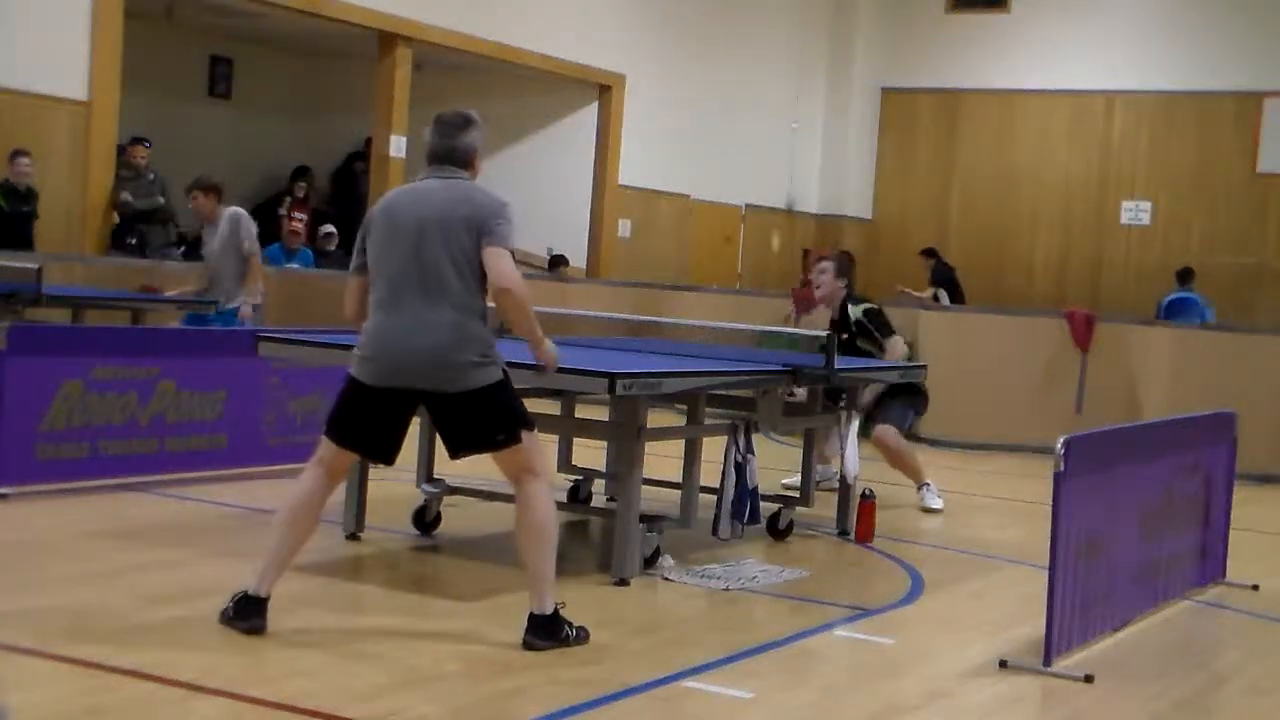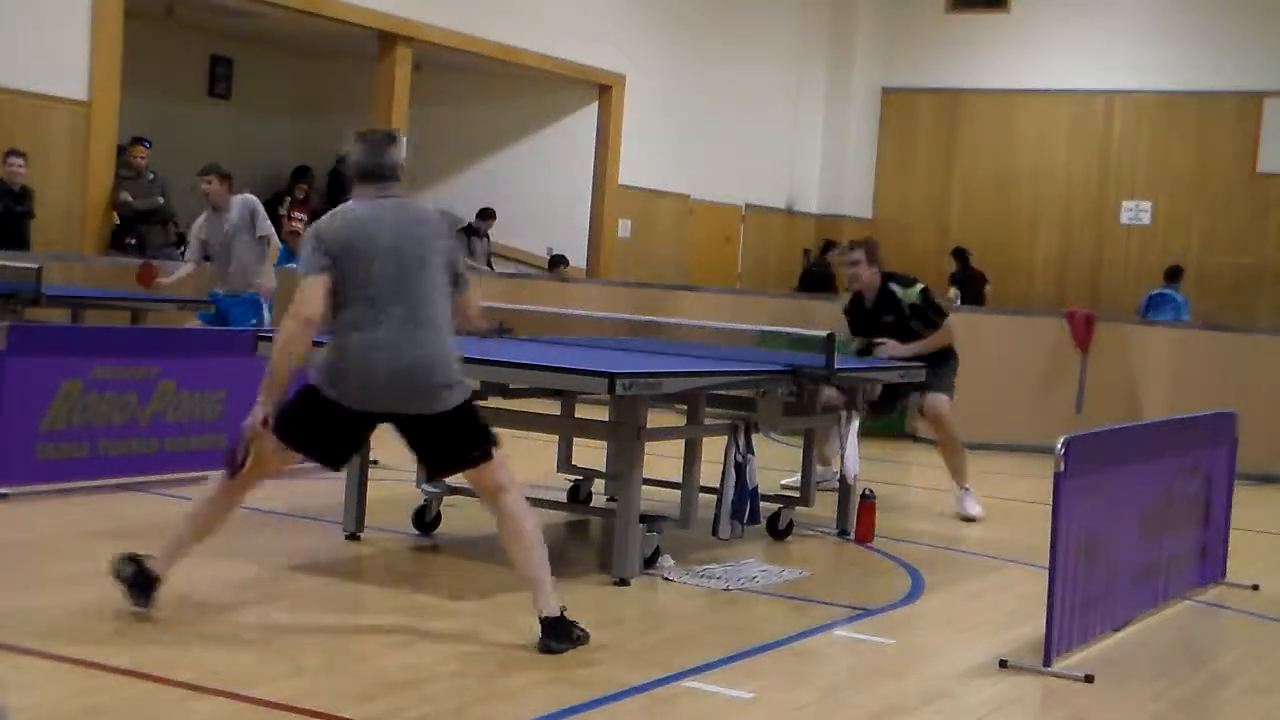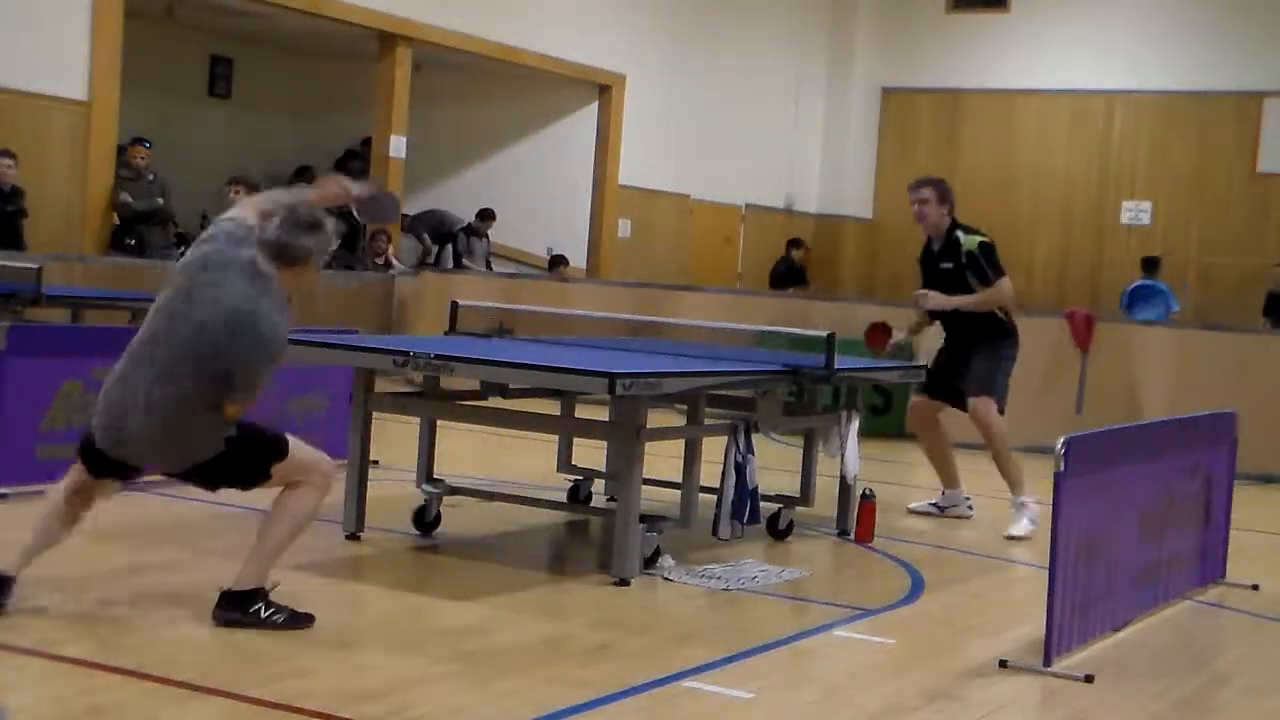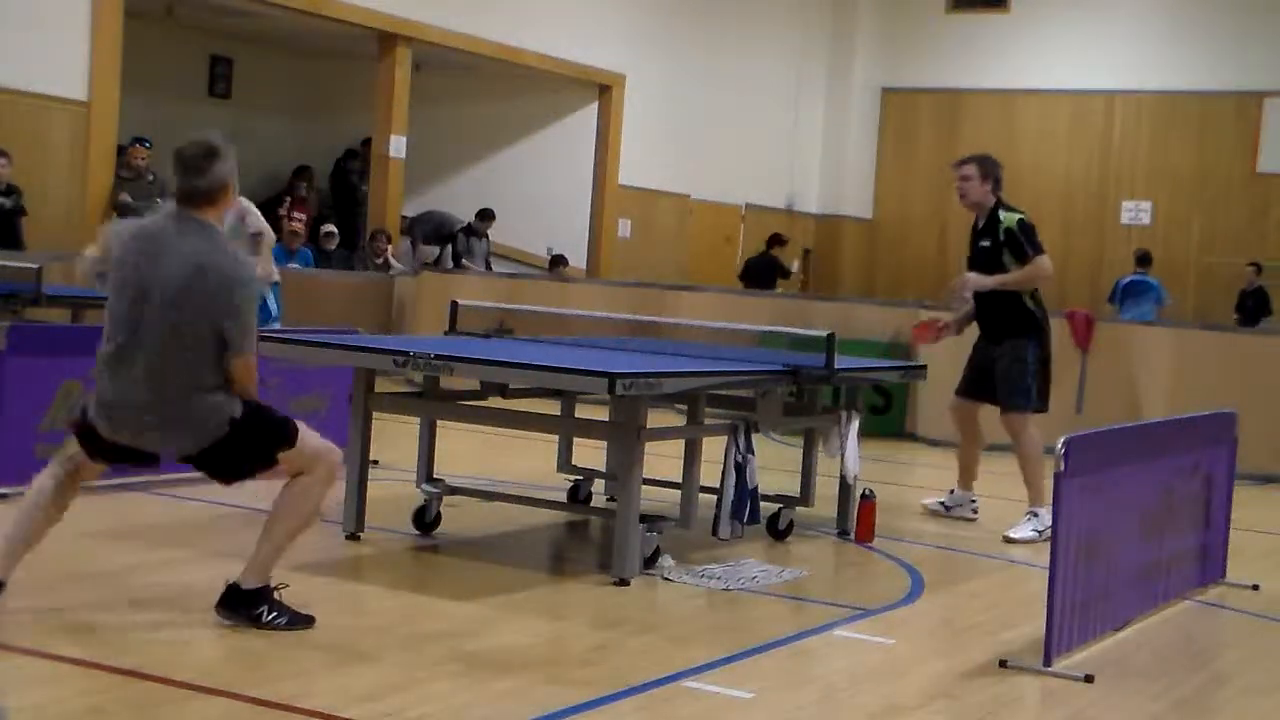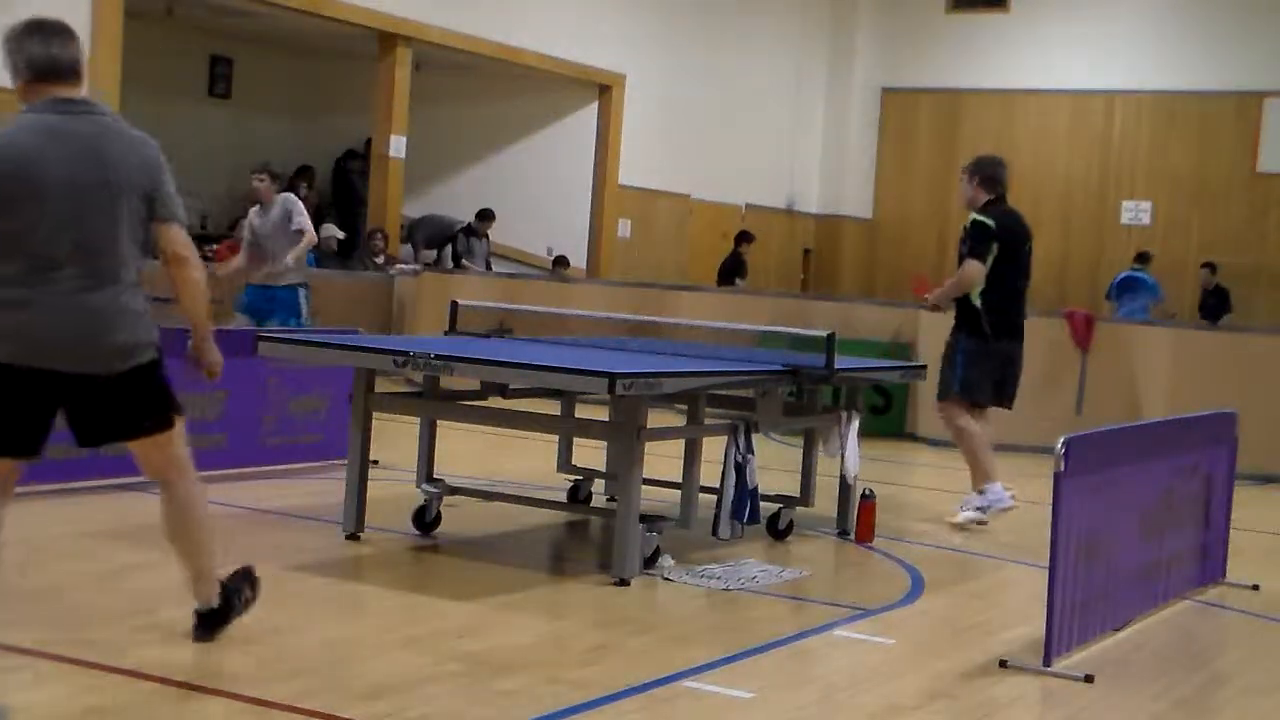
dt=0.5s
person 1, frame 1
left shoulder: (384, 207)
right shoulder: (486, 206)
left elbow: (353, 308)
right elbow: (504, 283)
right wrist: (539, 341)
left hip: (380, 360)
right hip: (463, 363)
left knee: (323, 469)
right knee: (532, 474)
left ankle: (254, 599)
right ankle: (544, 618)
person 1, frame 2
left shoulder: (328, 228)
right shoulder: (436, 226)
left elbow: (305, 315)
right elbow: (469, 315)
left wrist: (266, 400)
left hip: (350, 379)
right hip: (433, 382)
left knee: (252, 464)
right knee: (503, 490)
left ankle: (151, 575)
right ankle: (552, 620)
person 1, frame 3
left shoulder: (217, 245)
right shoulder: (266, 327)
left elbow: (248, 207)
right elbow: (233, 410)
left wrist: (321, 192)
left hip: (117, 416)
right hip: (183, 438)
left knee: (81, 485)
right knee: (316, 474)
right ankle: (243, 594)
person 1, frame 4
left shoulder: (131, 234)
right shoulder: (234, 271)
right elbow: (242, 376)
right wrist: (249, 411)
left hip: (115, 406)
right hip: (195, 419)
left knee: (66, 468)
right knee: (323, 462)
right ankle: (250, 592)
person 1, frame 5
right shoulder: (137, 151)
right elbow: (180, 257)
right wrist: (204, 337)
right hip: (116, 342)
right knee: (172, 472)
right ankle: (211, 598)
person 2, frame 1
left shoulder: (862, 312)
right shoulder: (837, 322)
left elbow: (898, 350)
left wrist: (869, 394)
left hip: (903, 392)
right hip: (864, 391)
left knee: (883, 435)
left ankle: (925, 486)
right ankle: (826, 471)
person 2, frame 2
left shoulder: (908, 291)
right shoulder: (854, 306)
left elbow: (948, 333)
right elbow: (863, 348)
left wrist: (905, 350)
left hip: (932, 361)
left knee: (937, 410)
right knee: (832, 402)
left ankle: (964, 492)
right ankle: (826, 471)
person 2, frame 3
left shoulder: (972, 244)
right shoulder: (927, 251)
left elbow: (1005, 293)
left wrist: (950, 301)
right wrist: (908, 331)
left hip: (993, 341)
right hip: (957, 344)
left knee: (982, 409)
right knee: (919, 410)
left ankle: (1023, 501)
right ankle: (955, 497)
person 2, frame 4
left shoulder: (1012, 222)
right shoulder: (978, 229)
left elbow: (1043, 270)
left wrist: (987, 280)
right wrist: (961, 320)
left hip: (1022, 337)
right hip: (991, 337)
left knee: (1017, 419)
right knee: (962, 409)
left ankle: (1041, 515)
right ankle: (963, 497)
person 2, frame 5
left shoulder: (982, 221)
right shoulder: (1017, 224)
left elbow: (971, 276)
left wrist: (939, 297)
right wrist: (955, 295)
left hip: (978, 330)
right hip: (1009, 332)
left knee: (954, 409)
right knee: (977, 411)
left ankle: (993, 489)
right ankle: (979, 496)
